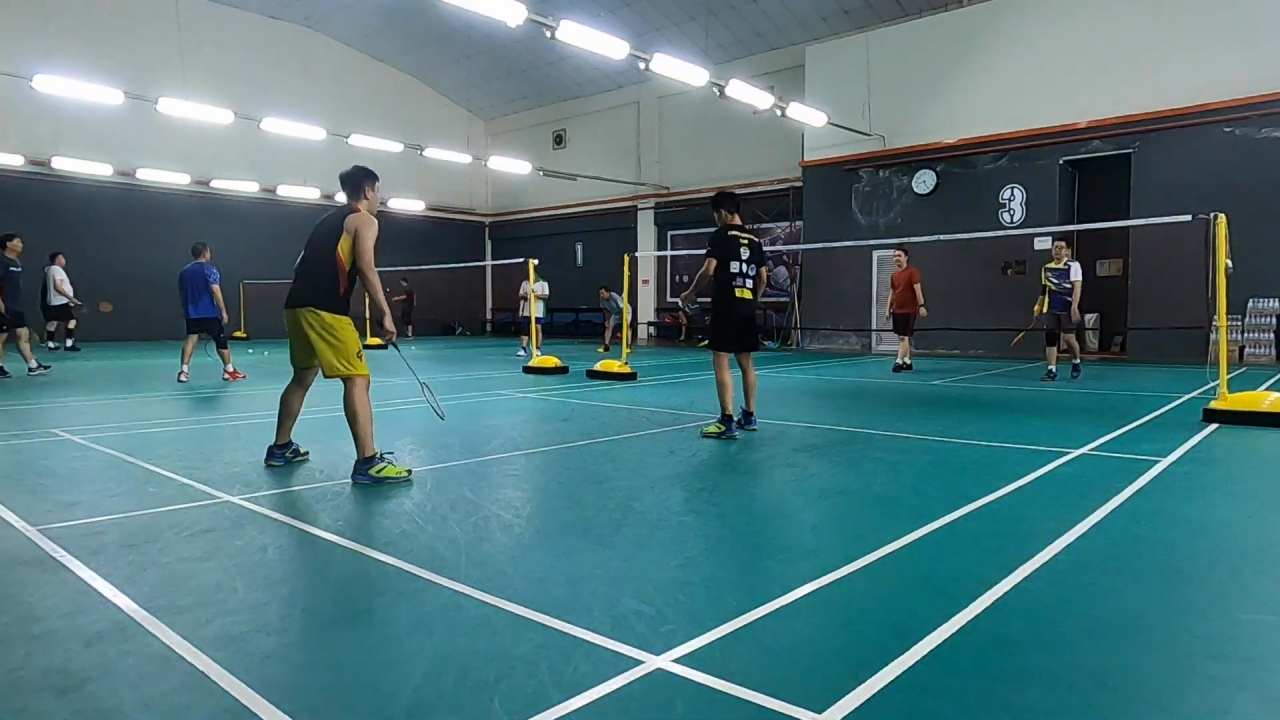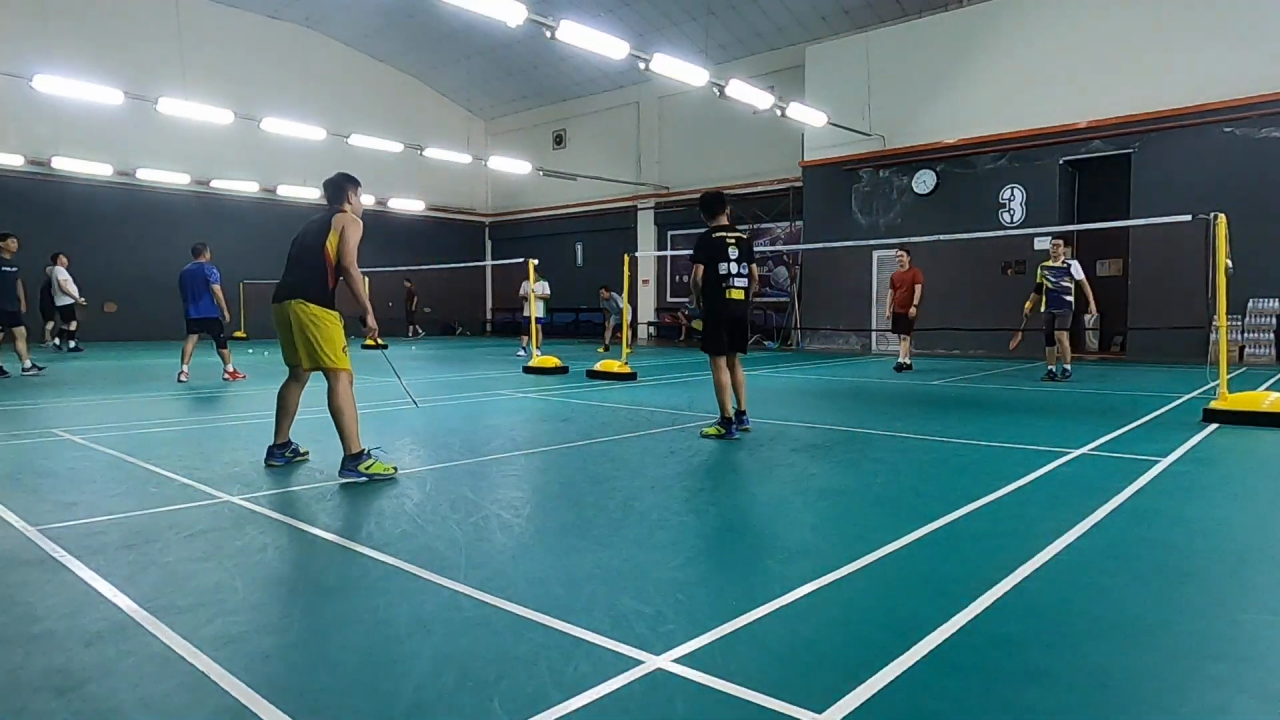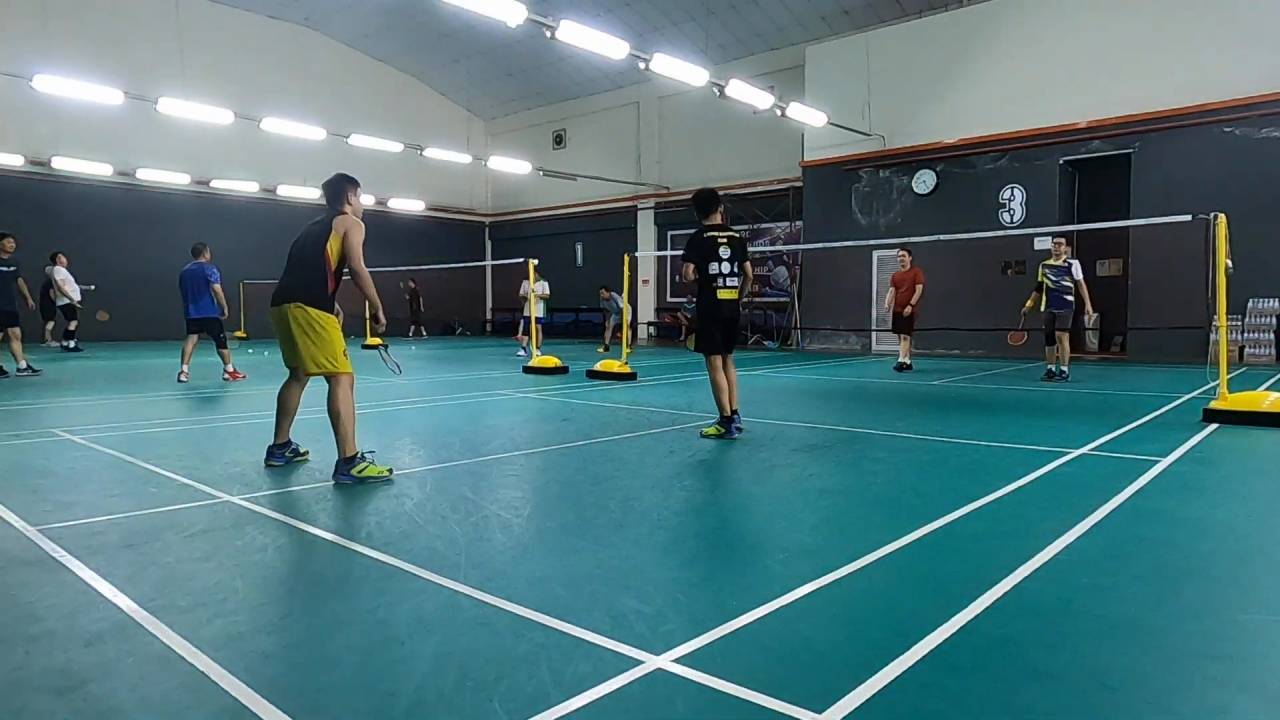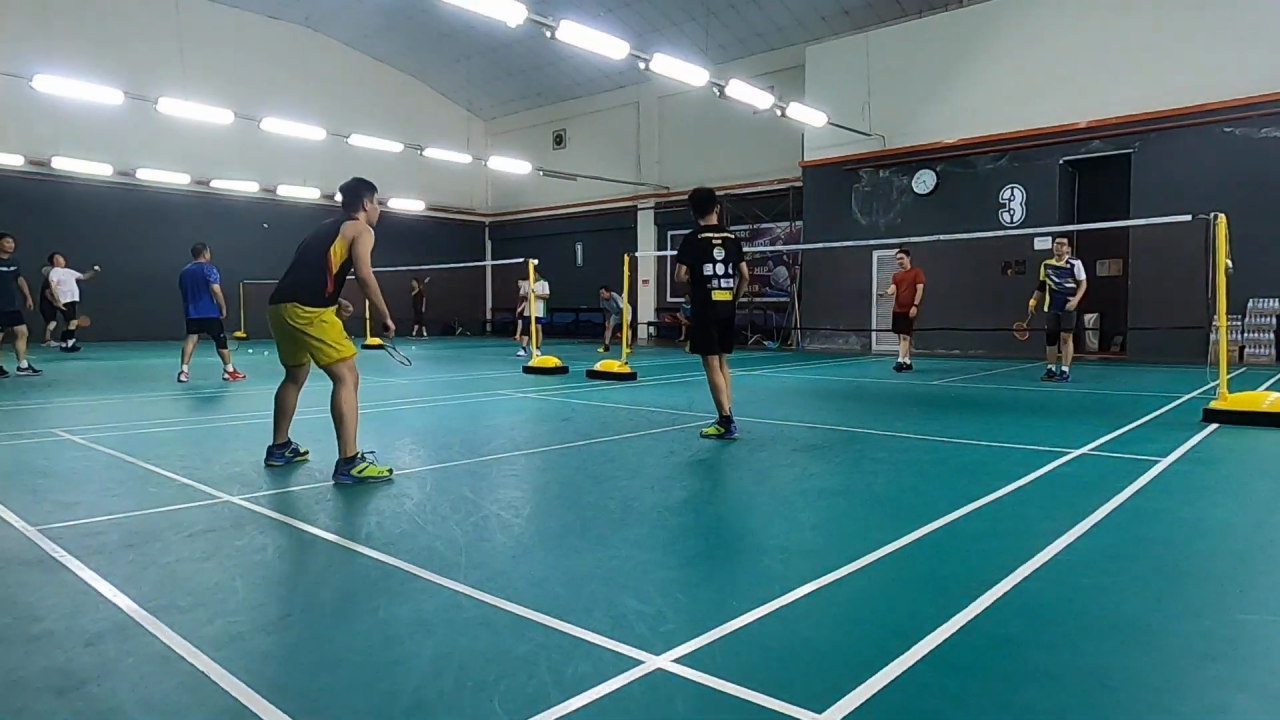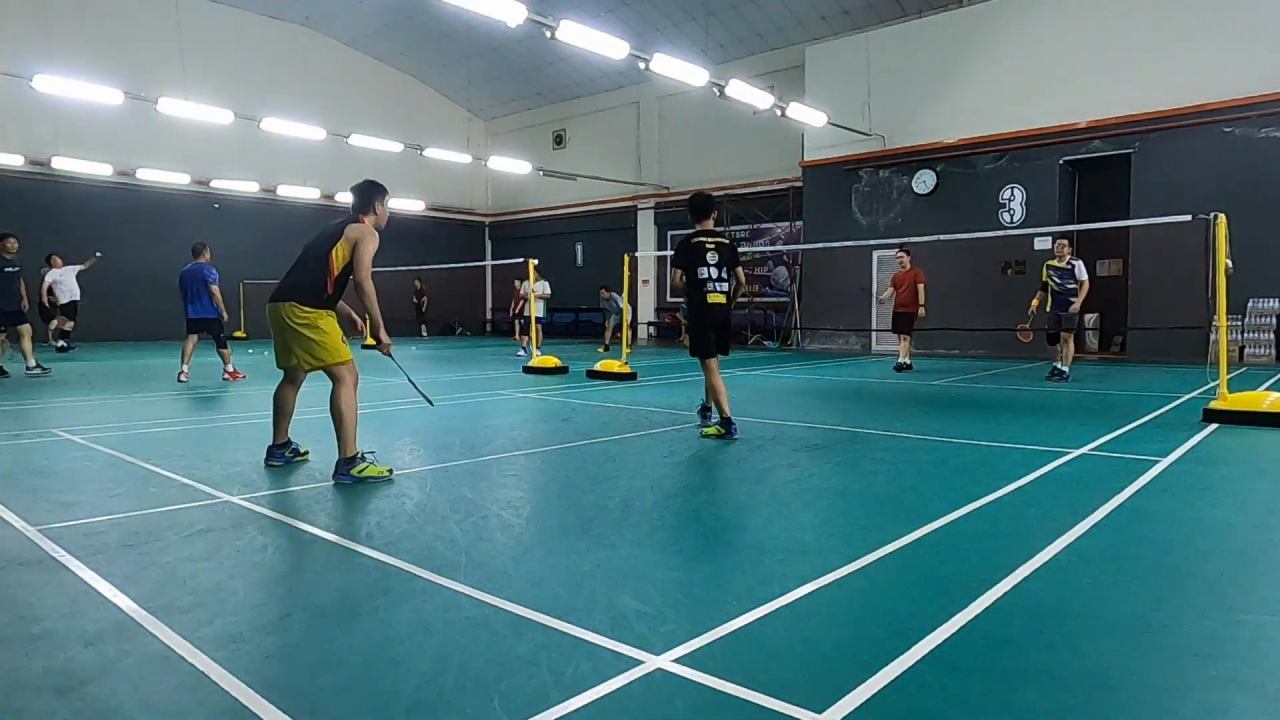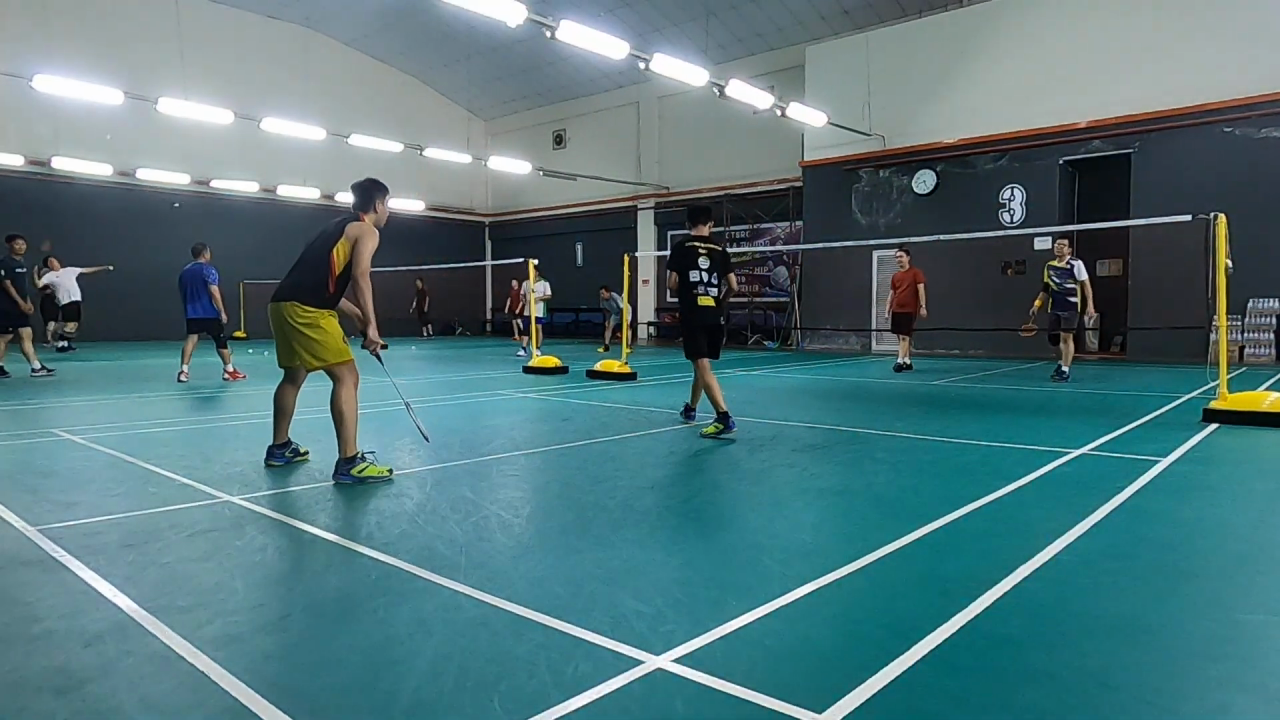
dt=0.2s
person 1, frame 1
left shoulder: (328, 221)
right shoulder: (365, 220)
left elbow: (304, 265)
right elbow: (366, 270)
right wrist: (385, 315)
left hip: (296, 306)
right hip: (325, 310)
left knee: (303, 377)
right knee: (358, 381)
left ankle: (280, 448)
right ankle: (369, 463)
person 1, frame 2
left shoulder: (315, 224)
right shoulder: (350, 220)
right elbow: (348, 266)
right wrist: (368, 312)
left hip: (283, 302)
right hip: (311, 304)
left knee: (298, 374)
right knee: (340, 376)
left ankle: (280, 447)
right ankle: (354, 458)
person 1, frame 3
left shoulder: (316, 226)
right shoulder: (351, 223)
right elbow: (357, 268)
left wrist: (327, 300)
right wrist: (377, 309)
left hip: (282, 305)
right hip: (309, 309)
left knee: (299, 375)
right knee: (341, 378)
left ankle: (280, 447)
right ankle: (349, 462)
person 1, frame 4
left shoulder: (330, 227)
right shoulder: (362, 229)
right elbow: (364, 275)
left wrist: (335, 301)
right wrist: (385, 316)
left hip: (280, 305)
right hip: (305, 309)
left knee: (296, 374)
right knee: (346, 375)
left ankle: (279, 447)
right ankle: (349, 462)
person 1, frame 5
left shoulder: (338, 229)
right shoulder: (367, 233)
right elbow: (362, 280)
left wrist: (350, 315)
right wrist: (380, 328)
left hip: (280, 305)
right hip: (304, 309)
left knee: (294, 375)
right knee: (346, 377)
left ankle: (279, 447)
right ankle: (349, 462)
person 1, frame 6
left shoulder: (339, 227)
right shoulder: (367, 230)
right elbow: (360, 276)
left wrist: (356, 315)
right wrist: (371, 325)
left hip: (282, 304)
right hip: (306, 309)
left knee: (294, 375)
right knee: (347, 377)
left ankle: (279, 447)
right ankle: (349, 462)
person 2, frame 1
left shoulder: (721, 235)
right shoulder: (754, 240)
left elbow: (708, 270)
right elbow: (762, 279)
left wrist: (690, 292)
left hip: (726, 307)
right hip: (748, 307)
left knee: (721, 362)
right knee: (746, 362)
left ankle: (727, 421)
right ankle: (749, 415)
person 2, frame 2
left shoulder: (706, 239)
right shoulder: (744, 238)
left elbow: (697, 277)
right elbow: (754, 277)
left wrist: (698, 297)
left hip: (718, 308)
right hip: (740, 308)
left knee: (718, 365)
right knee: (734, 361)
left ankle: (727, 423)
right ankle: (741, 415)
person 2, frame 3
left shoulder: (698, 238)
right shoulder: (737, 237)
left elbow: (687, 275)
right elbow: (748, 275)
left wrist: (701, 278)
left hip: (710, 308)
right hip: (732, 308)
left knee: (714, 364)
right knee: (727, 361)
left ankle: (726, 422)
right ankle: (734, 415)
person 2, frame 4
left shoulder: (692, 239)
right shoulder: (732, 238)
left elbow: (680, 276)
right elbow: (744, 276)
left hip: (705, 309)
right hip: (727, 308)
left knee: (712, 364)
right knee: (722, 362)
left ankle: (726, 421)
right ankle: (726, 412)
person 2, frame 5
left shoulder: (687, 244)
right shoulder: (727, 243)
left elbow: (676, 282)
right elbow: (741, 281)
left hip: (701, 312)
right hip: (723, 311)
left knee: (710, 366)
right knee: (711, 362)
left ankle: (727, 422)
right ankle: (707, 409)
person 2, frame 6
left shoulder: (681, 248)
right shoulder: (720, 250)
left elbow: (671, 284)
right elbow: (733, 286)
left hip: (693, 315)
right hip: (714, 315)
left knee: (703, 368)
right knee: (703, 364)
left ankle: (724, 418)
right ankle: (690, 409)
